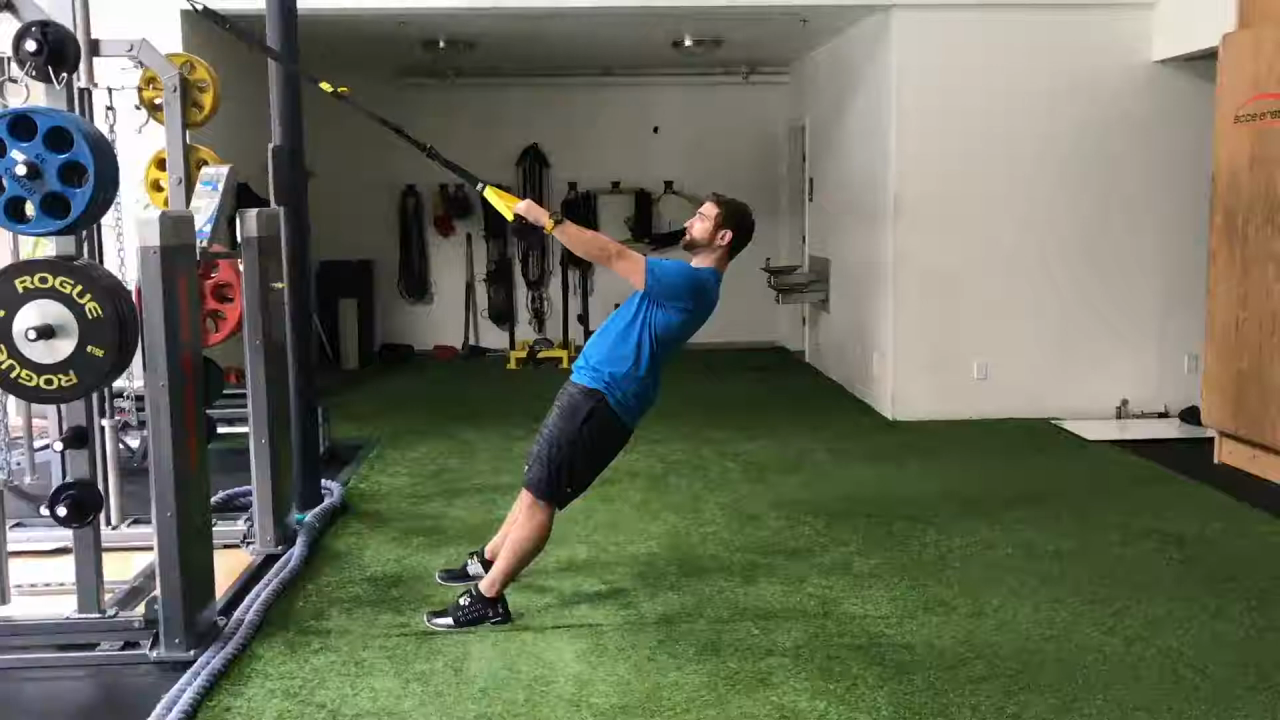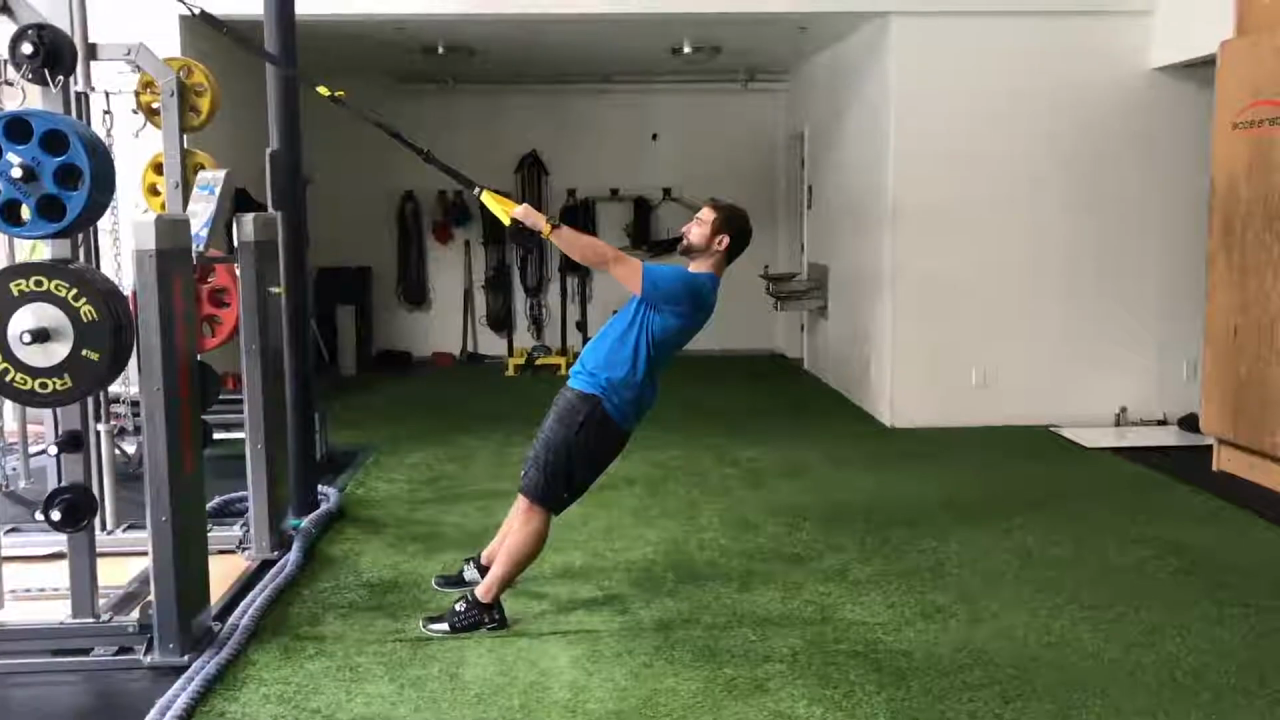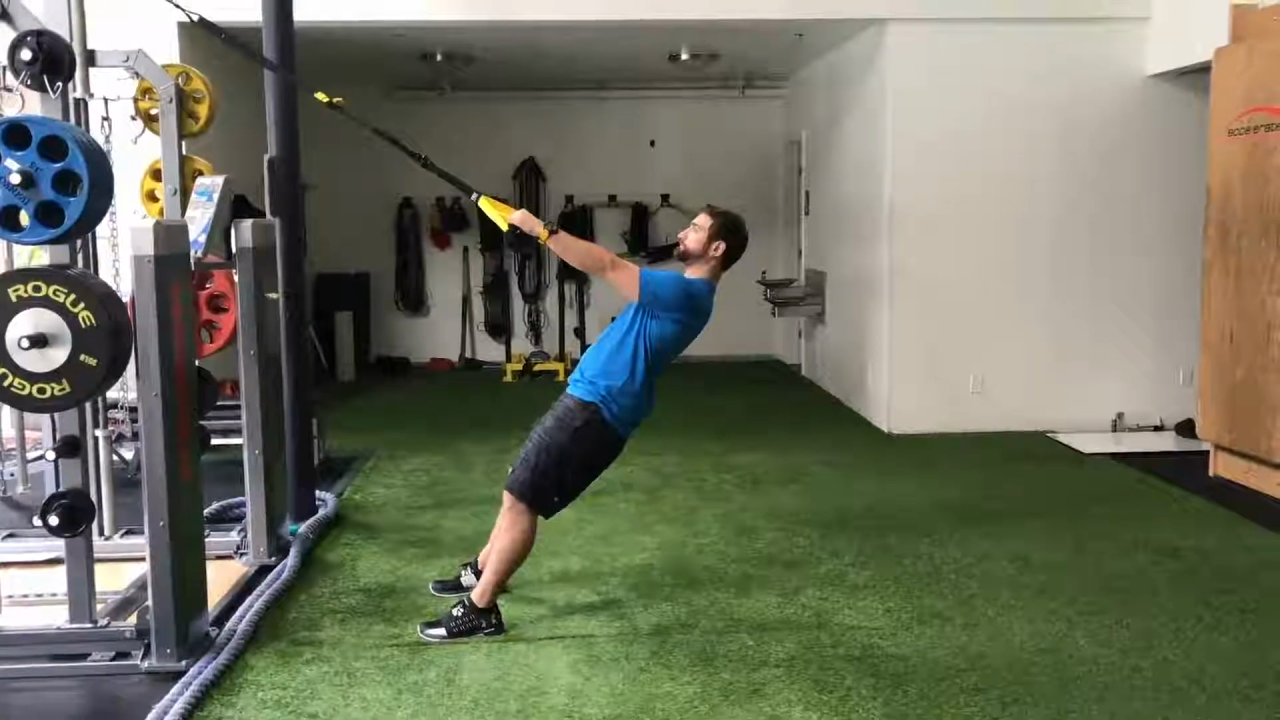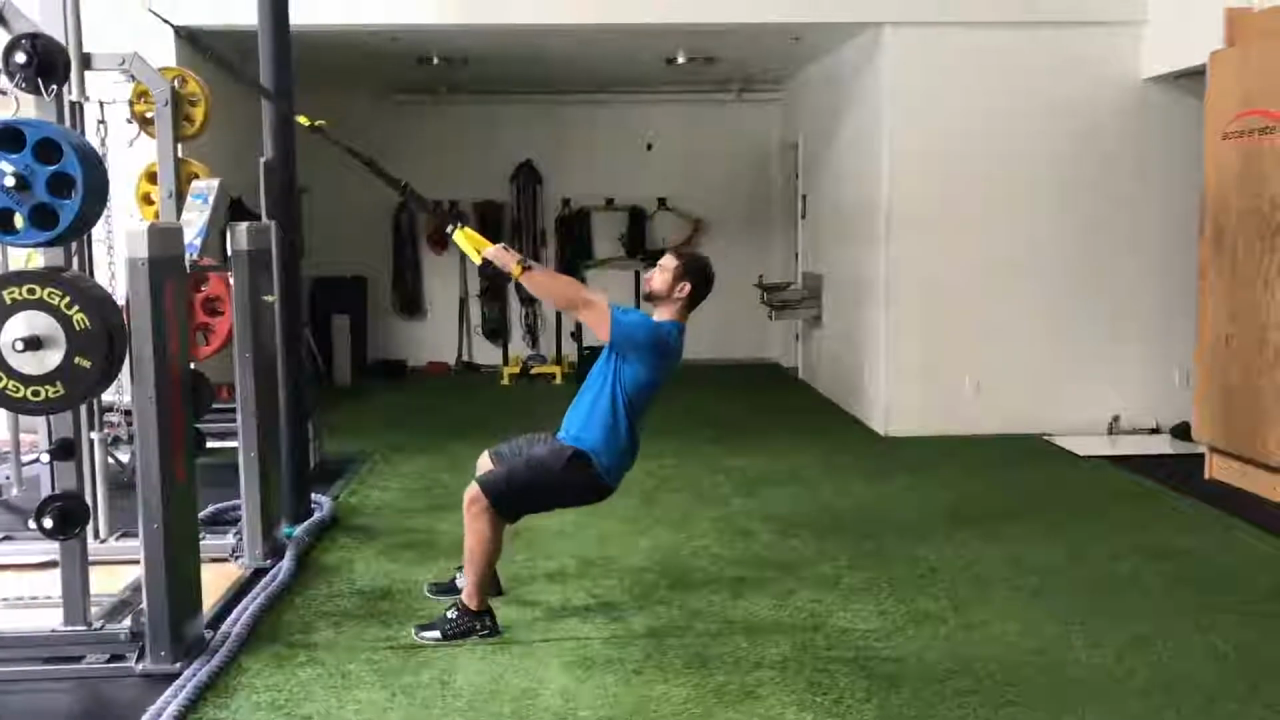
dt=0.4s
person 1, frame 1
left shoulder: (694, 283)
right shoulder: (687, 277)
left elbow: (612, 255)
right elbow: (617, 255)
left wrist: (546, 219)
right wrist: (551, 221)
left hip: (600, 397)
right hip: (594, 388)
left knee: (539, 495)
right knee: (537, 484)
left ankle: (487, 599)
right ankle: (488, 560)
person 1, frame 2
left shoulder: (691, 288)
right shoulder: (685, 283)
left elbow: (610, 260)
right elbow: (614, 261)
left wrist: (544, 225)
right wrist: (548, 227)
left hip: (597, 402)
right hip: (591, 393)
left knee: (535, 501)
right knee: (533, 490)
left ankle: (484, 605)
right ankle: (484, 566)
person 1, frame 3
left shoulder: (688, 294)
right shoulder: (681, 289)
left elbow: (607, 266)
right elbow: (612, 266)
left wrist: (542, 231)
right wrist: (546, 232)
left hip: (595, 410)
right hip: (589, 399)
left knee: (521, 500)
right knee: (520, 489)
left ankle: (480, 611)
right ankle: (481, 570)
person 1, frame 4
left shoulder: (656, 336)
right shoulder: (651, 327)
left elbow: (579, 304)
right elbow: (585, 295)
left wrist: (515, 266)
right wrist: (521, 264)
left hip: (586, 459)
right hip: (576, 440)
left knee: (479, 497)
right knee: (489, 464)
left ankle: (474, 613)
right ankle: (478, 575)
